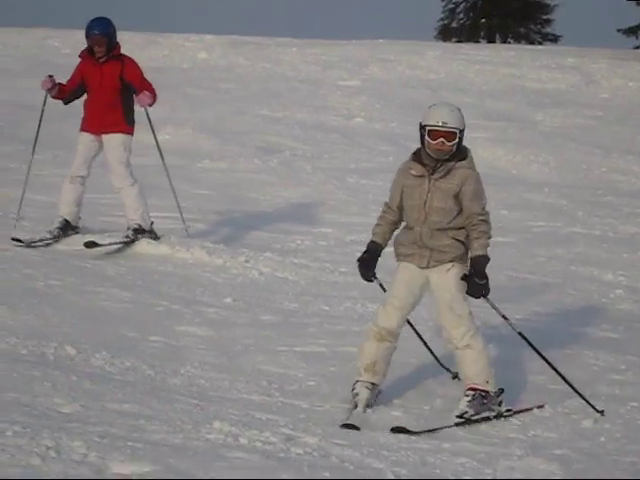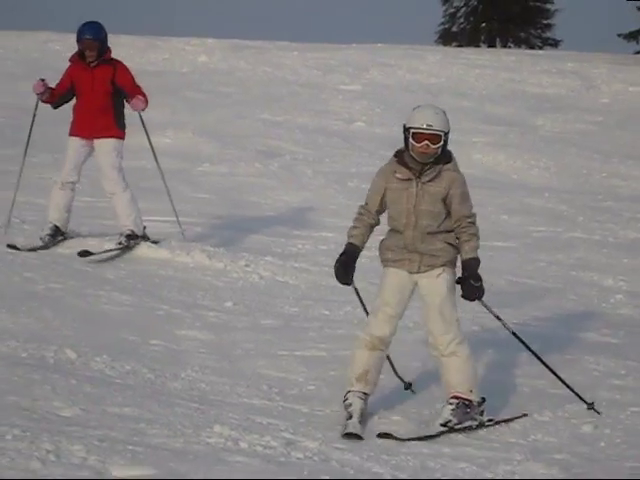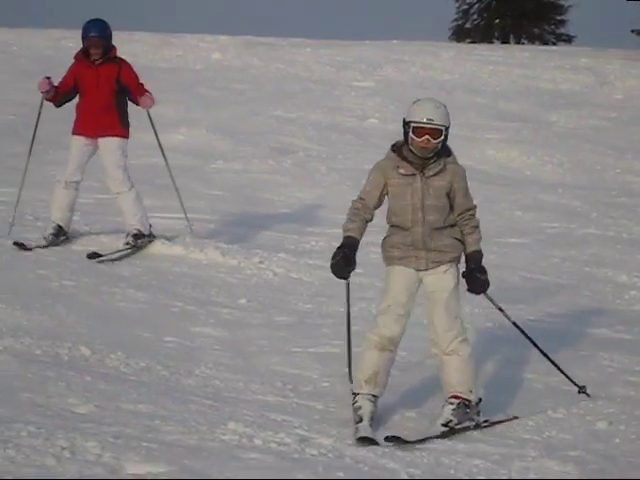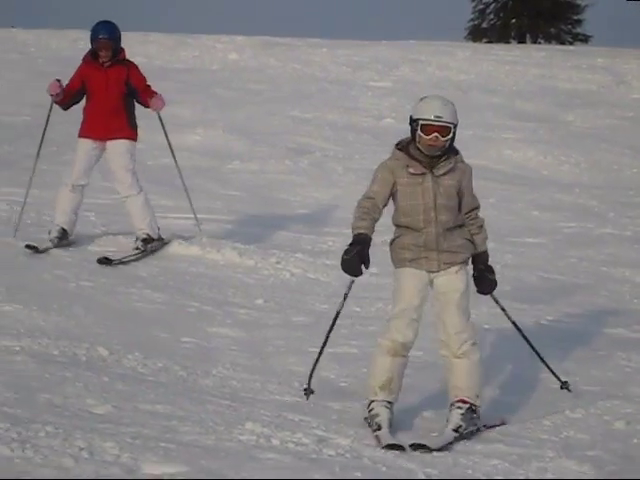
dt=0.1s
person 1, frame 1
left shoulder: (465, 174)
right shoulder: (408, 170)
left elbow: (479, 222)
right elbow: (391, 212)
left wrist: (478, 265)
right wrist: (373, 249)
left hip: (449, 260)
right hip: (411, 257)
left knee: (458, 323)
right knee: (388, 318)
left ankle: (482, 389)
right ankle: (367, 380)
person 1, frame 2
left shoulder: (451, 177)
right shoulder: (390, 173)
left elbow: (466, 225)
right elbow: (368, 213)
left wrist: (471, 269)
right wrist: (351, 250)
left hip: (437, 263)
right hip: (398, 261)
left knee: (444, 331)
right knee: (380, 326)
left ankle: (464, 398)
right ankle: (359, 391)
person 1, frame 3
left shoulder: (452, 171)
right shoulder: (388, 167)
left elbow: (467, 217)
right elbow: (363, 206)
left wrist: (475, 262)
right wrist: (349, 244)
left hip: (442, 259)
right hip: (402, 258)
left knee: (447, 329)
right knee: (388, 326)
left ankle: (463, 397)
right ankle: (366, 393)
person 1, frame 4
left shoulder: (459, 169)
right shoulder: (394, 165)
left elbow: (472, 216)
right elbow: (369, 206)
left wrist: (482, 260)
right wrist: (359, 241)
left hip: (453, 260)
right hip: (410, 259)
left knee: (458, 332)
right knee: (402, 328)
left ankle: (464, 403)
right ankle: (379, 399)
person 2, frame 1
left shoulder: (125, 64)
right shoulder: (85, 64)
left elbow: (146, 88)
right elbow: (71, 91)
left wrist: (146, 97)
right wrist: (54, 89)
left hip: (118, 129)
right hip: (90, 128)
left knee: (121, 175)
right knee: (77, 172)
left ankle: (141, 225)
right ankle: (68, 220)
person 2, frame 2
left shoulder: (115, 68)
right shoulder: (75, 68)
left elbow: (134, 91)
right elbow: (60, 96)
left wrist: (139, 101)
right wrist: (45, 93)
left hip: (109, 134)
right hip: (79, 133)
left knee: (114, 181)
right knee: (66, 177)
left ankle: (134, 230)
right ankle: (56, 225)
person 2, frame 3
left shoulder: (119, 66)
right shoulder: (79, 66)
left elbow: (137, 89)
right elbow: (63, 94)
left wrist: (145, 99)
right wrist: (49, 91)
left hip: (113, 132)
right hip: (83, 131)
left knee: (119, 180)
right knee: (70, 176)
left ankle: (140, 229)
right ankle: (59, 224)
person 2, frame 4
left shoulder: (128, 68)
right shoulder: (86, 68)
left elbow: (143, 92)
right elbow: (69, 99)
left wrist: (154, 100)
right wrist: (58, 94)
left hip: (121, 135)
right hip: (90, 134)
left knee: (127, 183)
right knee: (76, 179)
left ankle: (149, 233)
right ankle: (61, 227)
